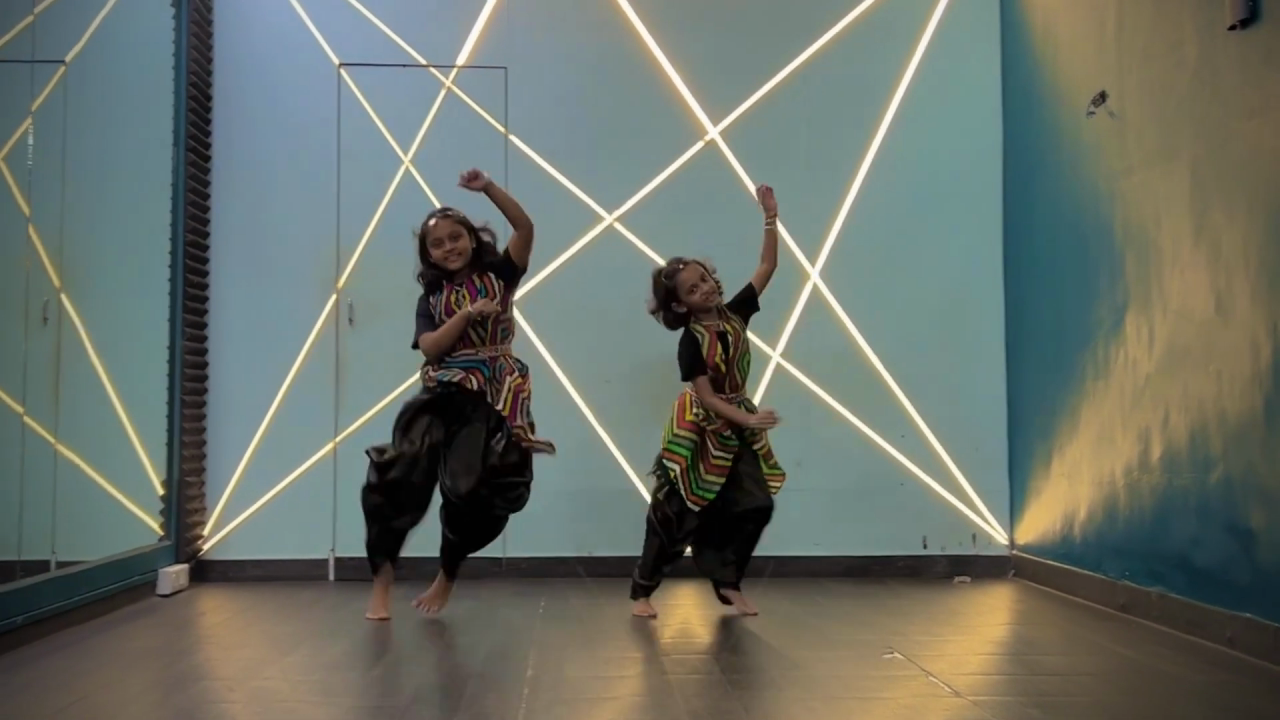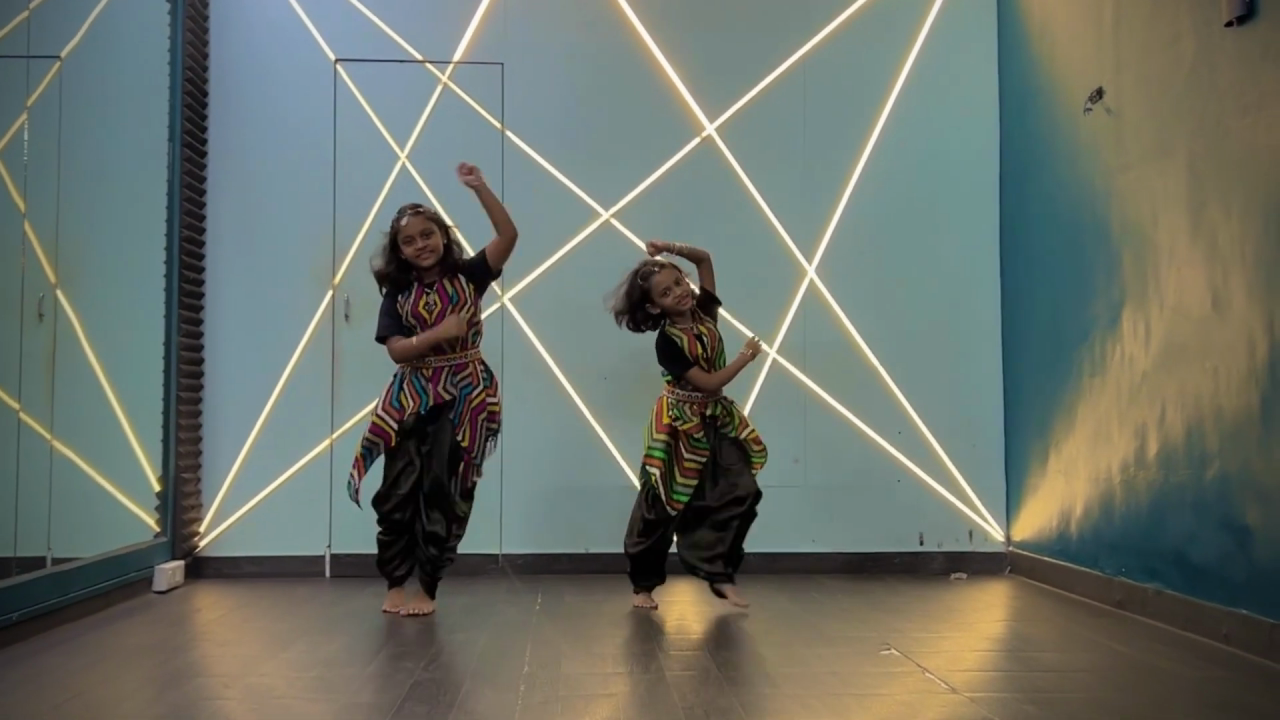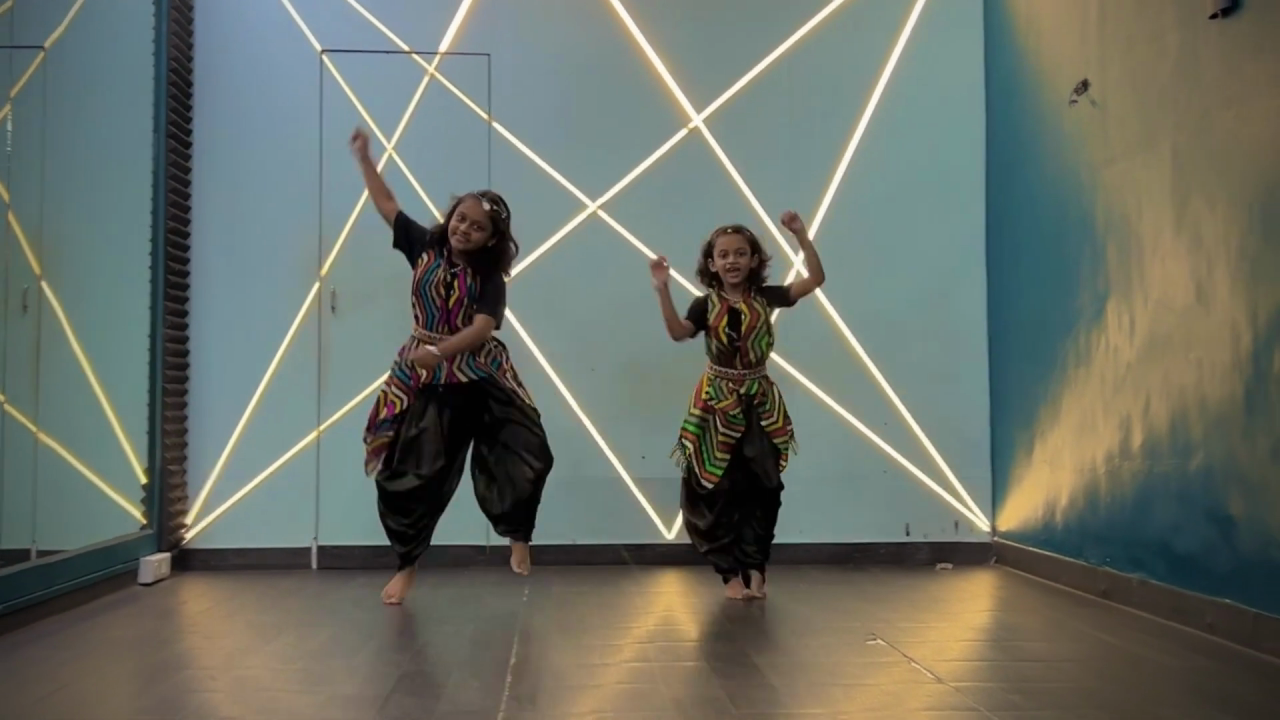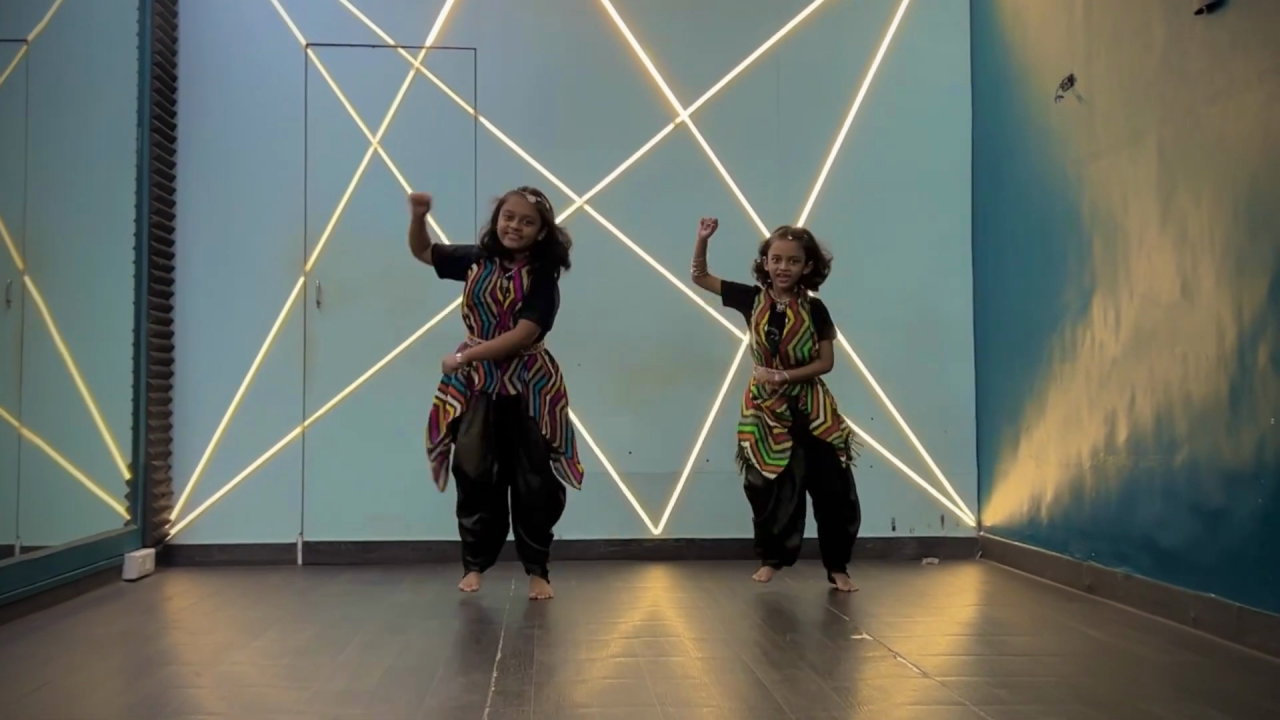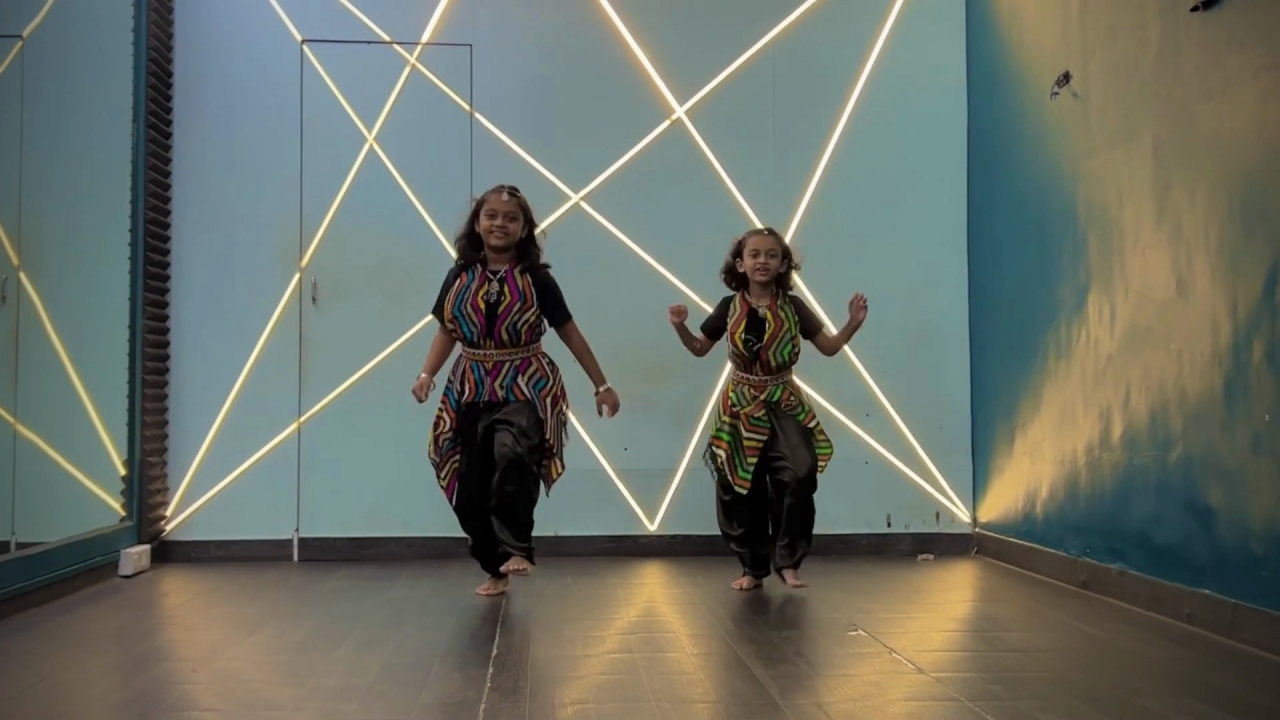
dt=0.4s
person 1, frame 1
left shoulder: (497, 277)
right shoulder: (431, 297)
left elbow: (525, 228)
right elbow: (429, 348)
left wrist: (490, 188)
right wrist: (466, 313)
left hip: (490, 394)
right hip: (441, 390)
left knee: (466, 485)
right knee: (395, 470)
left ankle: (448, 573)
right ankle: (383, 571)
person 1, frame 2
left shoulder: (465, 276)
right shoulder: (395, 292)
left elbow: (508, 237)
right elbow: (396, 350)
left wrist: (479, 189)
right wrist: (437, 335)
left hip: (463, 397)
right hip: (412, 398)
left knee: (443, 490)
right knee: (399, 490)
left ankle: (426, 588)
right ankle: (397, 582)
person 1, frame 3
left shoulder: (489, 278)
right shoulder: (425, 249)
left elbow: (481, 330)
right elbow: (384, 202)
left wrist: (439, 349)
right wrist: (364, 157)
left hip: (480, 373)
right hip: (429, 379)
left knee: (517, 451)
right knee: (415, 473)
left ankle: (518, 535)
right ankle: (405, 566)
person 1, frame 4
left shoulder: (544, 277)
right shoulder: (476, 260)
left elbow: (521, 335)
right elbow: (422, 251)
left wrist: (464, 359)
right wrist: (418, 215)
left hip: (527, 383)
right hip: (473, 386)
left knee: (534, 480)
right knee: (475, 472)
left ankle: (537, 570)
right ankle: (475, 563)
person 1, frame 5
left shoulder: (536, 278)
right shoulder: (458, 278)
left elbow: (569, 331)
right elbow: (445, 332)
left wrist: (601, 382)
right wrist: (425, 375)
left hip: (525, 386)
right hip: (470, 389)
left knee: (513, 458)
right knee: (471, 488)
left ankle: (516, 551)
right ankle: (495, 569)
person 2, frame 1
left shoulder: (735, 312)
right shoulder: (689, 342)
left elbow: (768, 265)
right elbow: (707, 396)
left wrist: (770, 217)
right wrist: (748, 416)
left hip: (735, 426)
right hip: (699, 428)
left knee: (755, 505)
right knee: (676, 510)
left ankle: (729, 585)
right ankle: (642, 590)
person 2, frame 2
left shoulder: (703, 314)
right shoulder: (665, 341)
left elbow: (704, 260)
right elbow: (706, 384)
left wrist: (669, 249)
right wrist: (745, 358)
left hip: (717, 416)
right hip: (681, 425)
left knee: (740, 492)
right knee: (665, 505)
left ankle: (720, 574)
right ankle: (644, 583)
person 2, frame 3
left shoulder: (766, 298)
right shoulder: (706, 306)
left elbow: (814, 278)
right elbow: (678, 333)
left wrist: (798, 234)
right wrist: (663, 288)
left hip: (759, 401)
right hip: (717, 403)
left knee: (764, 487)
right knee: (714, 489)
left ankle: (755, 565)
right ankle: (731, 570)
person 2, frame 4
left shoulder: (815, 309)
right shoulder: (751, 299)
left elbow: (826, 362)
right elbow: (700, 278)
left wrist: (783, 375)
right wrist: (703, 241)
left hip: (809, 403)
right hip: (765, 404)
left knee: (831, 486)
right knee: (769, 484)
left ankle: (836, 566)
right ankle: (772, 558)
person 2, frame 5
left shoulder: (793, 307)
right shoulder: (729, 307)
left elbow: (828, 346)
right elbow: (700, 349)
left wrist: (853, 322)
right wrist: (681, 327)
left hip: (785, 404)
right hip: (741, 407)
left knee: (798, 475)
right knee: (741, 492)
left ankle: (788, 561)
right ankle: (754, 567)
